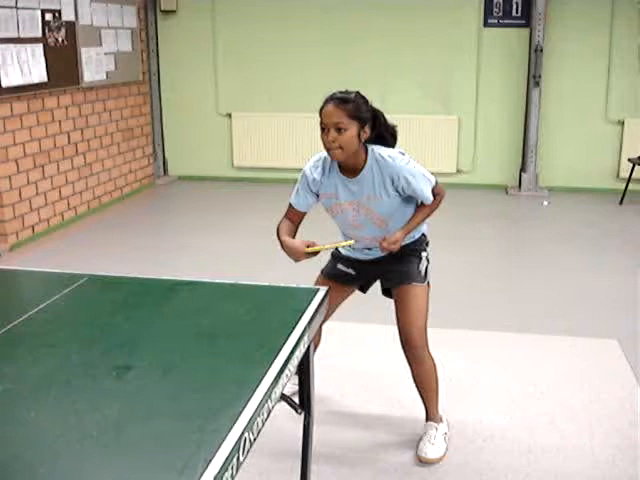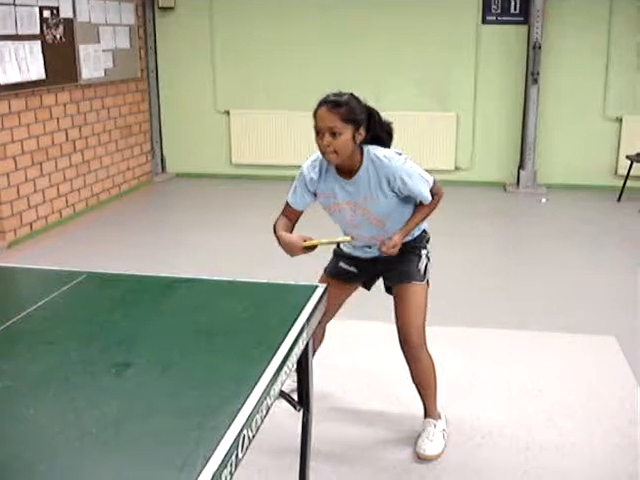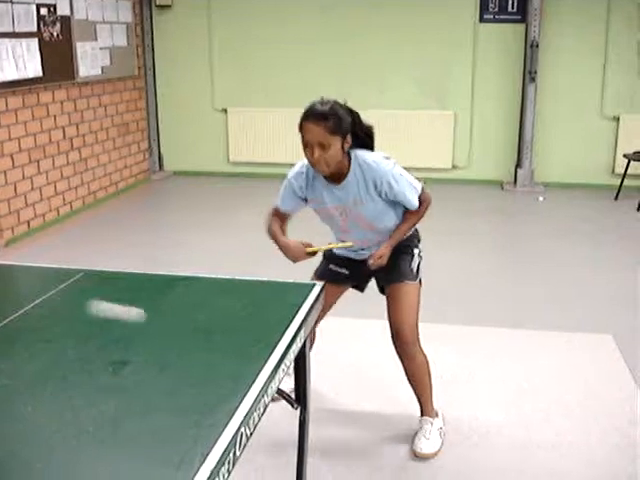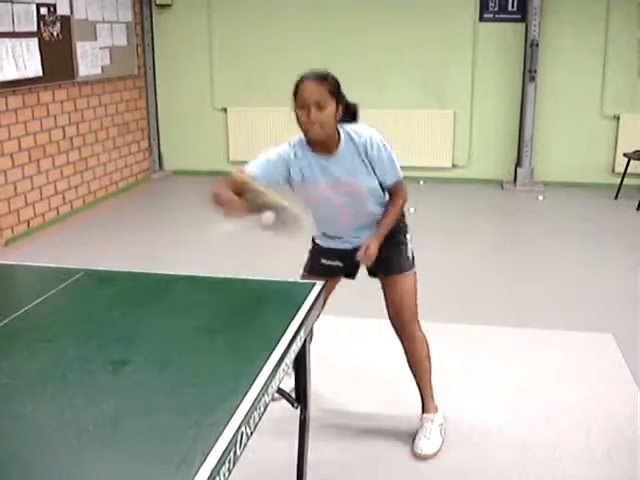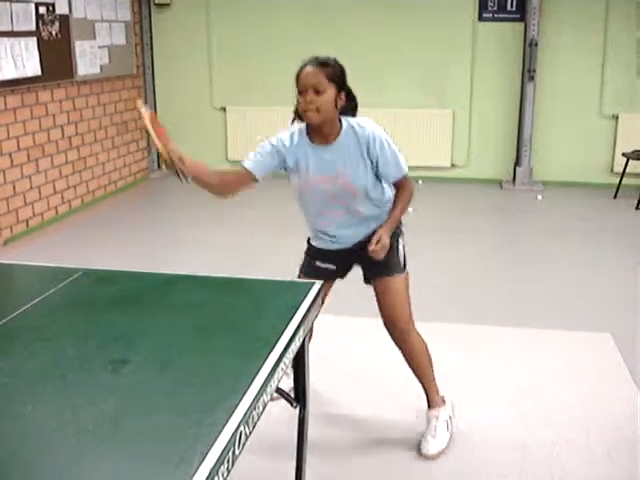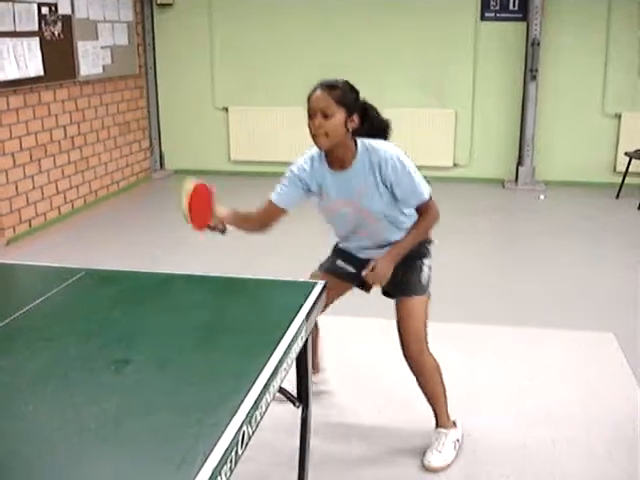
dt=0.2s
person 1, frame 1
left shoulder: (394, 165)
right shoulder: (317, 171)
left elbow: (436, 196)
right elbow: (288, 221)
left wrist: (403, 231)
right wrist: (288, 242)
left hip: (404, 250)
right hip: (351, 252)
left knee: (413, 341)
left ankle: (435, 421)
person 1, frame 2
left shoulder: (390, 166)
right shoulder: (313, 171)
left elbow: (435, 194)
right elbow: (285, 216)
left wrist: (402, 234)
right wrist: (285, 237)
left hip: (405, 247)
right hip: (354, 250)
left knee: (411, 338)
left ankle: (433, 418)
person 1, frame 3
left shoulder: (378, 171)
right shoulder: (301, 178)
left elbow: (421, 204)
right elbow: (277, 220)
left wrist: (389, 244)
right wrist: (285, 243)
left hip: (399, 249)
right hip: (347, 253)
left knee: (405, 338)
left ankle: (430, 417)
right ankle: (292, 382)
person 1, frame 4
left shoulder: (365, 141)
right shoulder: (288, 158)
left elbow: (399, 195)
right elbow: (229, 185)
left wrist: (376, 238)
right wrist: (227, 198)
left hip: (388, 237)
right hip: (331, 245)
left knee: (406, 324)
left ankle: (430, 412)
person 1, frame 5
left shoulder: (368, 135)
right shoulder: (286, 145)
left elbow: (405, 187)
right elbow: (227, 184)
left wrist: (386, 229)
right wrist: (183, 162)
left hip: (376, 235)
right hip: (325, 242)
left knee: (399, 326)
left ankle: (438, 408)
person 1, frame 6
left shoulder: (385, 158)
right shoulder: (307, 169)
left elbow: (430, 214)
right elbow: (262, 219)
left wrist: (391, 258)
right wrist: (228, 216)
left hip: (406, 251)
right hip: (352, 251)
left knee: (414, 348)
left ankle: (447, 427)
right ankle: (311, 371)
